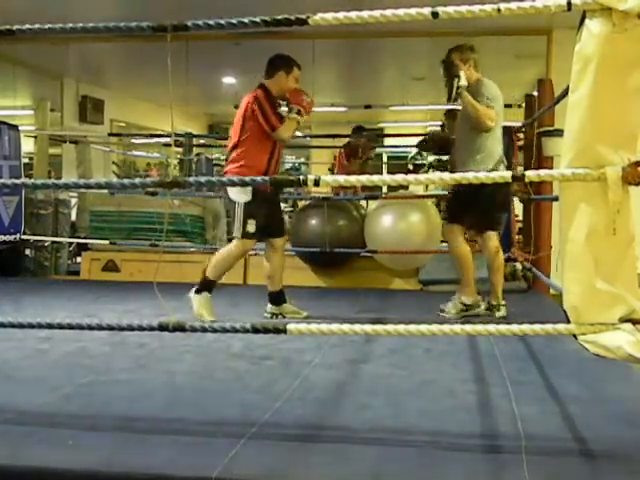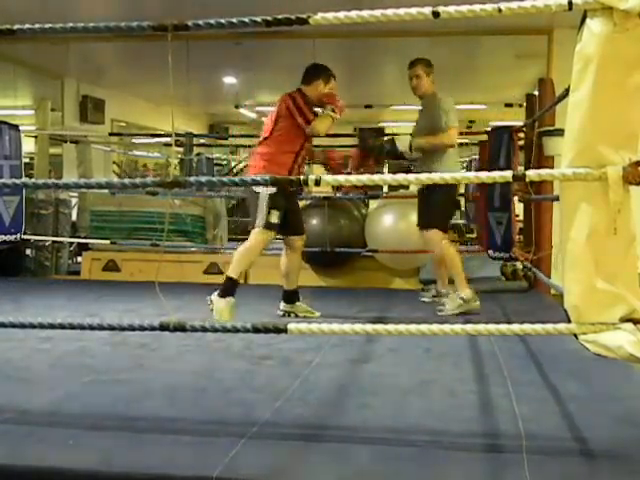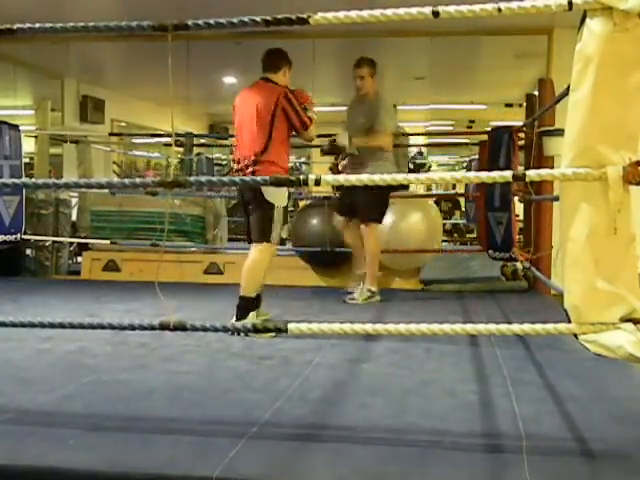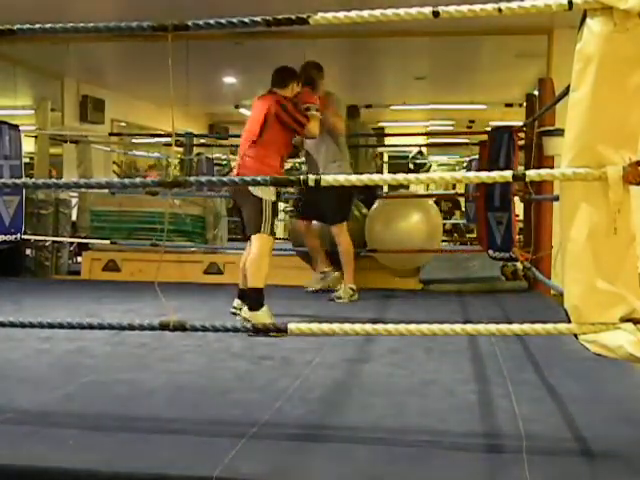
dt=0.7s
person 1, frame 1
left shoulder: (268, 101)
right shoulder: (260, 98)
left elbow: (278, 137)
right elbow: (282, 135)
left wrist: (296, 113)
right wrist: (298, 110)
left hip: (264, 184)
left knee: (277, 242)
right knee: (244, 242)
left ankle: (276, 303)
right ankle: (202, 291)
person 1, frame 2
left shoulder: (307, 109)
right shoulder: (294, 99)
right elbow: (318, 128)
right wrist: (333, 110)
left hip: (286, 183)
right hip: (267, 176)
left knee: (296, 241)
right knee: (262, 235)
left ankle: (290, 302)
right ankle: (224, 295)
person 1, frame 3
left shoulder: (243, 96)
right shoulder: (283, 94)
right elbow: (308, 134)
right wrist: (306, 108)
left hip: (245, 177)
right hip: (269, 177)
left knee: (258, 245)
right knee: (264, 247)
left ankle: (252, 310)
right ankle: (242, 314)
person 1, frame 4
left shoulder: (262, 102)
right shoulder: (281, 103)
right elbow: (312, 130)
right wrist: (312, 111)
left hip: (243, 179)
right hip: (258, 178)
left knee: (255, 241)
right knee: (262, 240)
left ankle: (242, 299)
right ankle: (255, 307)
person 2, frame 1
left shoulder: (485, 88)
right shoulder: (472, 92)
left elbow: (488, 121)
left wrist: (462, 93)
left hip: (481, 173)
right hip: (476, 173)
left knee: (453, 230)
right knee: (488, 236)
left ankle: (468, 297)
right ankle: (497, 301)
person 2, frame 2
left shoulder: (440, 103)
right shoulder: (426, 107)
left elbow: (450, 138)
left wrist: (414, 142)
right wrist: (412, 149)
left knee: (432, 235)
right knee: (435, 234)
left ankle: (465, 293)
right ankle: (442, 288)
person 2, frame 3
left shoulder: (381, 104)
right shoulder: (353, 103)
left elbow: (385, 141)
left wrist: (353, 141)
left hip: (378, 174)
right hip: (356, 172)
left knee: (368, 227)
right knee: (344, 220)
left ankle: (371, 287)
right ankle: (363, 268)
person 2, frame 4
left shoulder: (331, 101)
left elbow: (339, 129)
left wrist: (320, 103)
left hip: (336, 174)
right hip: (313, 175)
left knee: (338, 229)
right knee: (302, 224)
left ankle: (349, 285)
right ankle: (324, 270)
